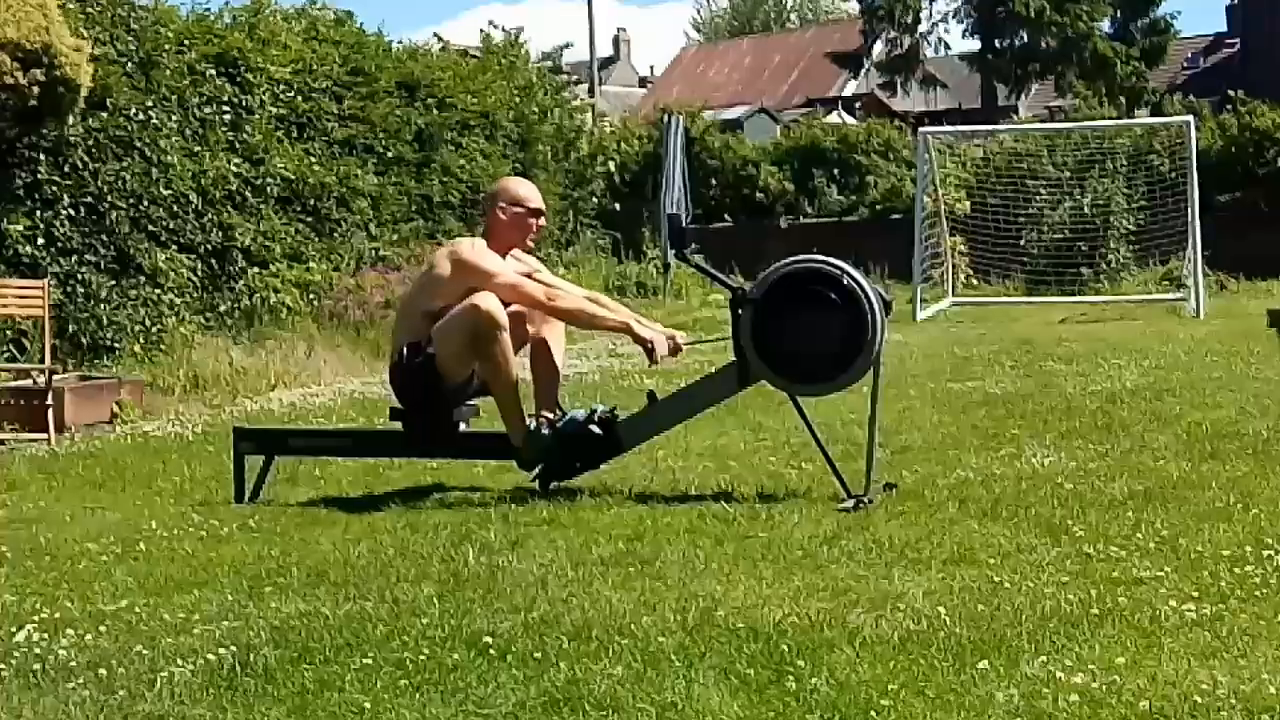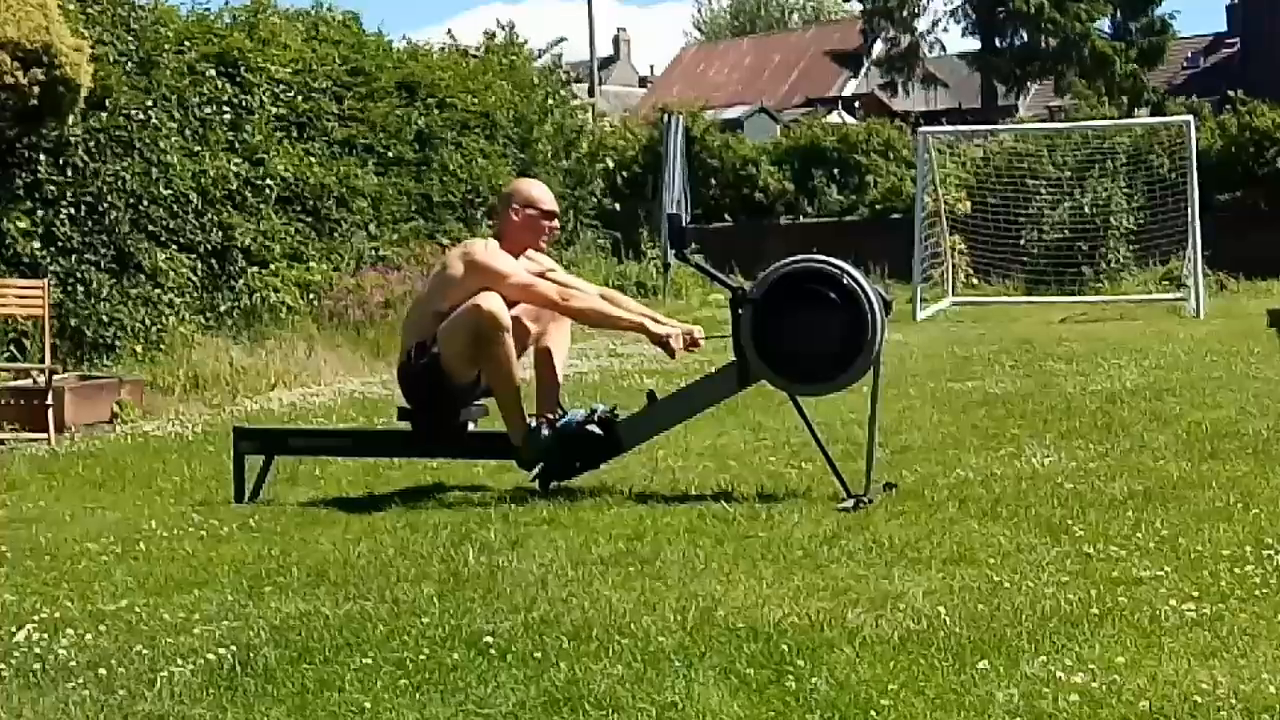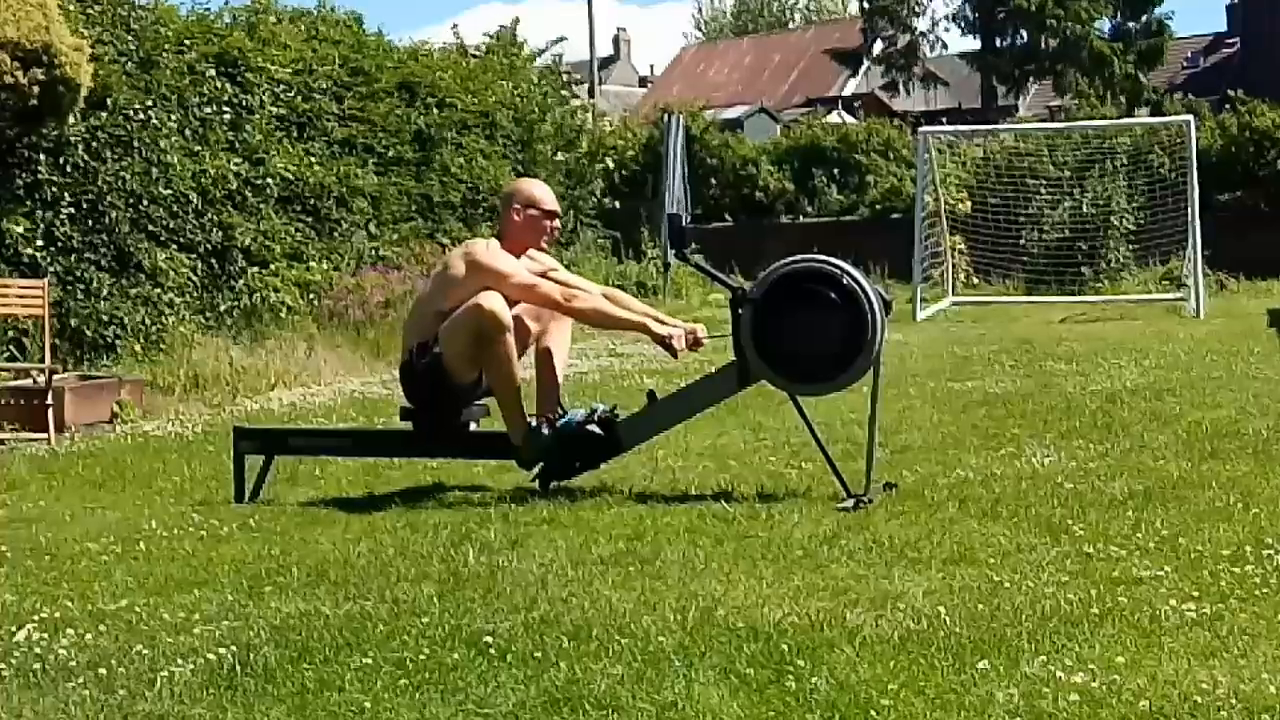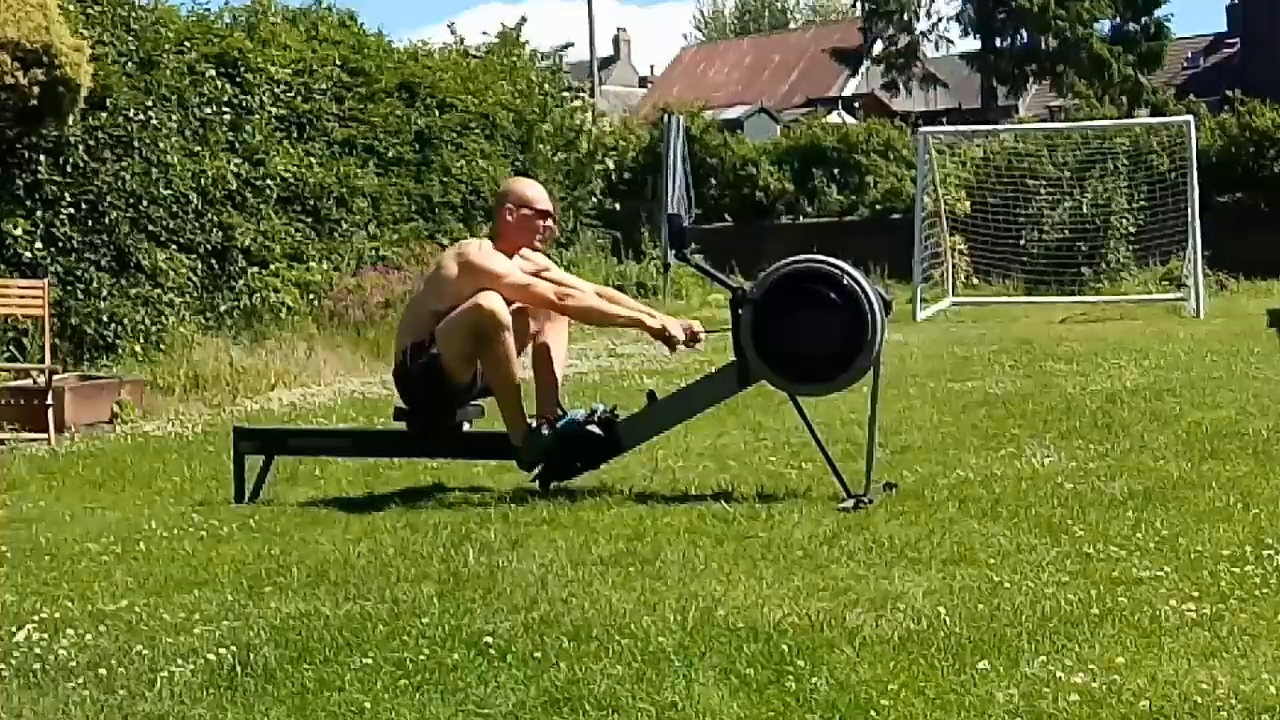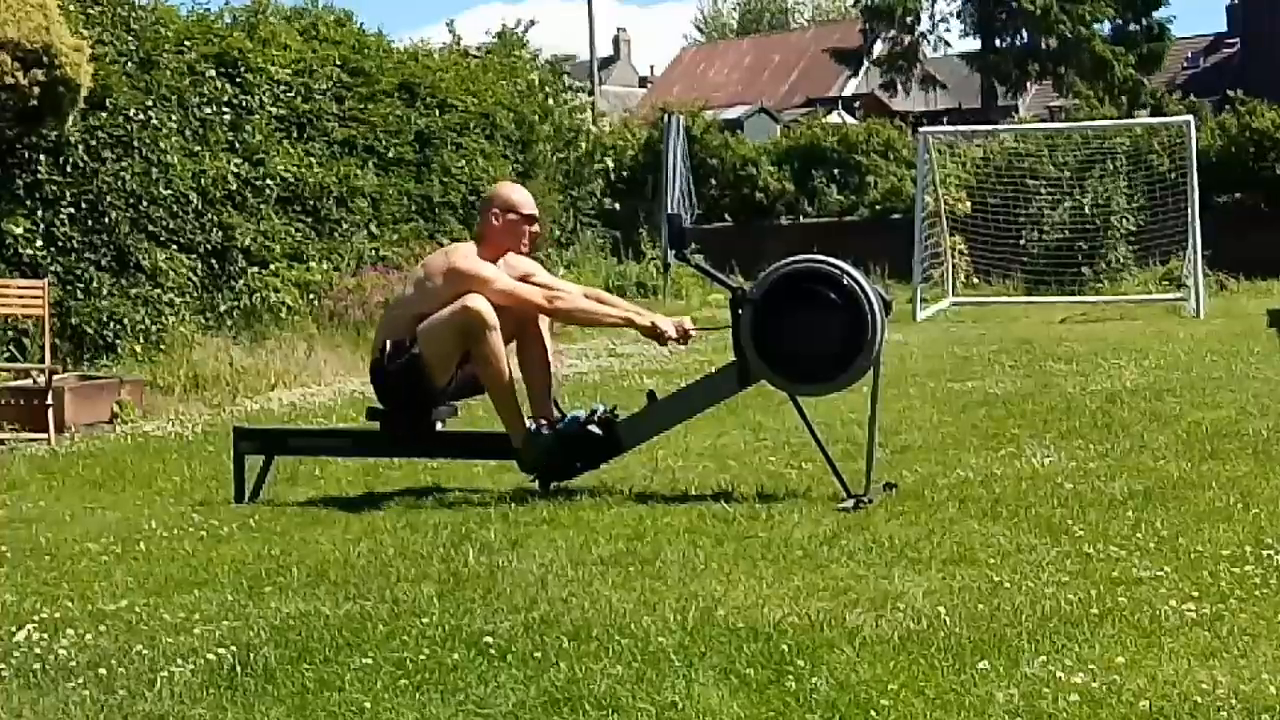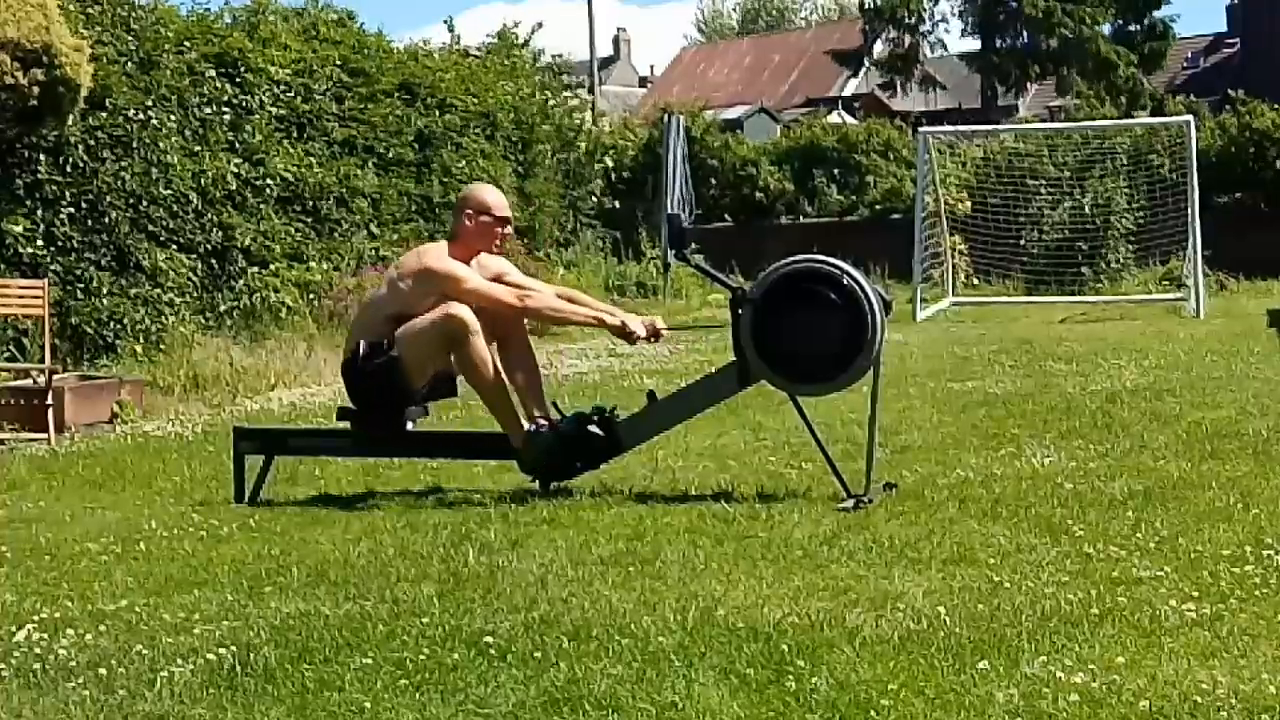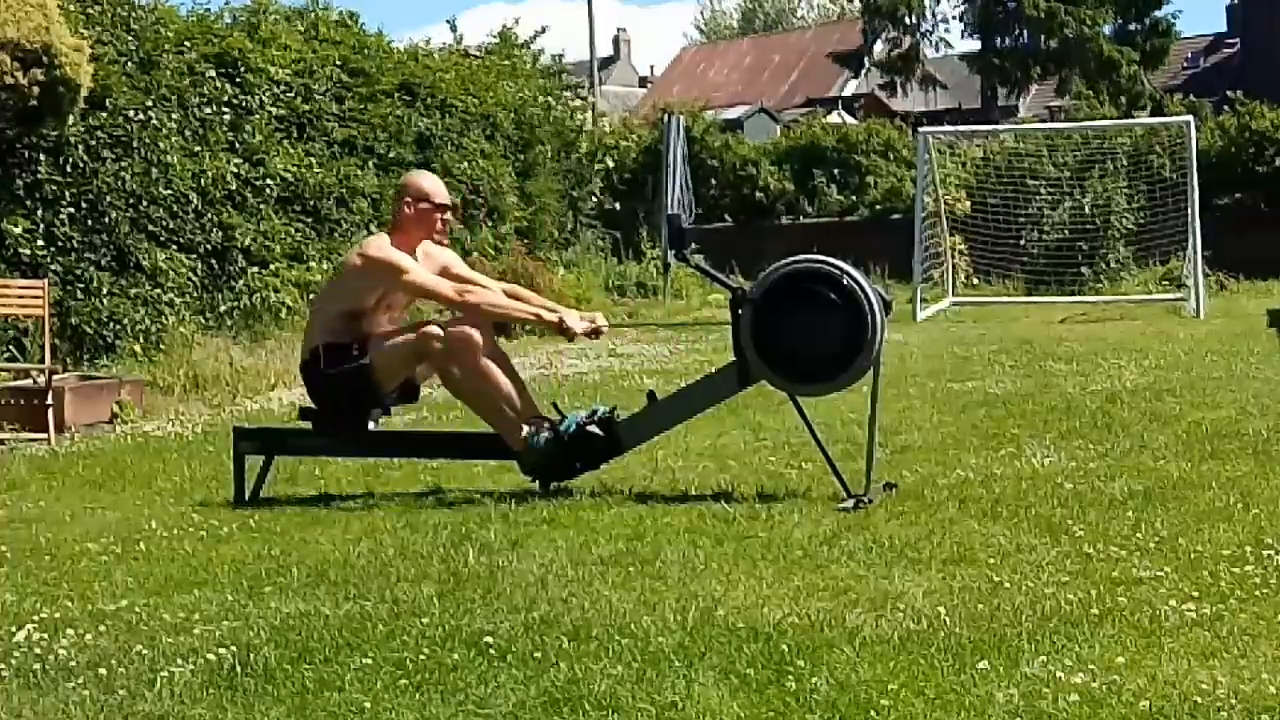
dt=0.3s
person 1, frame 1
left shoulder: (519, 262)
right shoulder: (468, 256)
left elbow: (586, 298)
right elbow: (552, 300)
left wrist: (653, 328)
right wrist: (631, 329)
left hip: (457, 375)
right hip: (418, 378)
left knee: (546, 312)
right knee: (485, 305)
left ankle: (546, 423)
right ankle: (523, 441)
person 1, frame 2
left shoulder: (531, 261)
right shoulder: (481, 257)
left elbow: (599, 295)
right elbow: (566, 300)
left wrist: (670, 324)
right wrist: (646, 328)
left hip: (466, 374)
right hip: (427, 379)
left knee: (552, 311)
right knee: (488, 306)
left ankle: (545, 424)
right ankle: (523, 439)
person 1, frame 3
left shoulder: (532, 260)
right shoulder: (483, 257)
left elbow: (602, 294)
right elbow: (570, 300)
left wrist: (674, 324)
right wrist: (649, 327)
left hip: (465, 375)
right hip: (427, 378)
left knee: (553, 310)
right knee: (489, 305)
left ankle: (545, 423)
right ankle: (523, 440)
person 1, frame 4
left shoulder: (526, 261)
right shoulder: (476, 258)
left elbow: (596, 292)
right elbow: (564, 298)
left wrist: (665, 319)
right wrist: (644, 322)
left hip: (460, 375)
right hip: (422, 378)
left knee: (549, 311)
right knee: (489, 305)
left ankle: (546, 425)
right ankle: (525, 440)
person 1, frame 5
left shoulder: (512, 265)
right shoulder: (463, 265)
left elbow: (584, 294)
right elbow: (553, 304)
left wrist: (654, 317)
right wrist: (636, 322)
left hip: (440, 373)
right hip: (399, 377)
left knee: (531, 313)
right knee: (475, 309)
left ankle: (543, 424)
right ankle: (523, 441)
person 1, frame 6
left shoulder: (485, 264)
right shoulder: (436, 264)
left elbow: (556, 293)
right elbow: (522, 302)
left wrist: (626, 317)
right wrist: (606, 321)
left hip: (413, 372)
right hip: (370, 375)
left knee: (505, 319)
right knee: (458, 318)
left ankle: (542, 424)
right ankle: (526, 441)
person 1, frame 7
left shoulder: (432, 254)
right shoulder: (378, 255)
left elbow: (500, 289)
right elbow: (461, 297)
left wrist: (568, 313)
right wrist: (547, 318)
left hip: (373, 369)
right hip: (330, 374)
left knee: (472, 334)
right knee: (434, 337)
left ankle: (540, 427)
right ankle: (527, 443)
